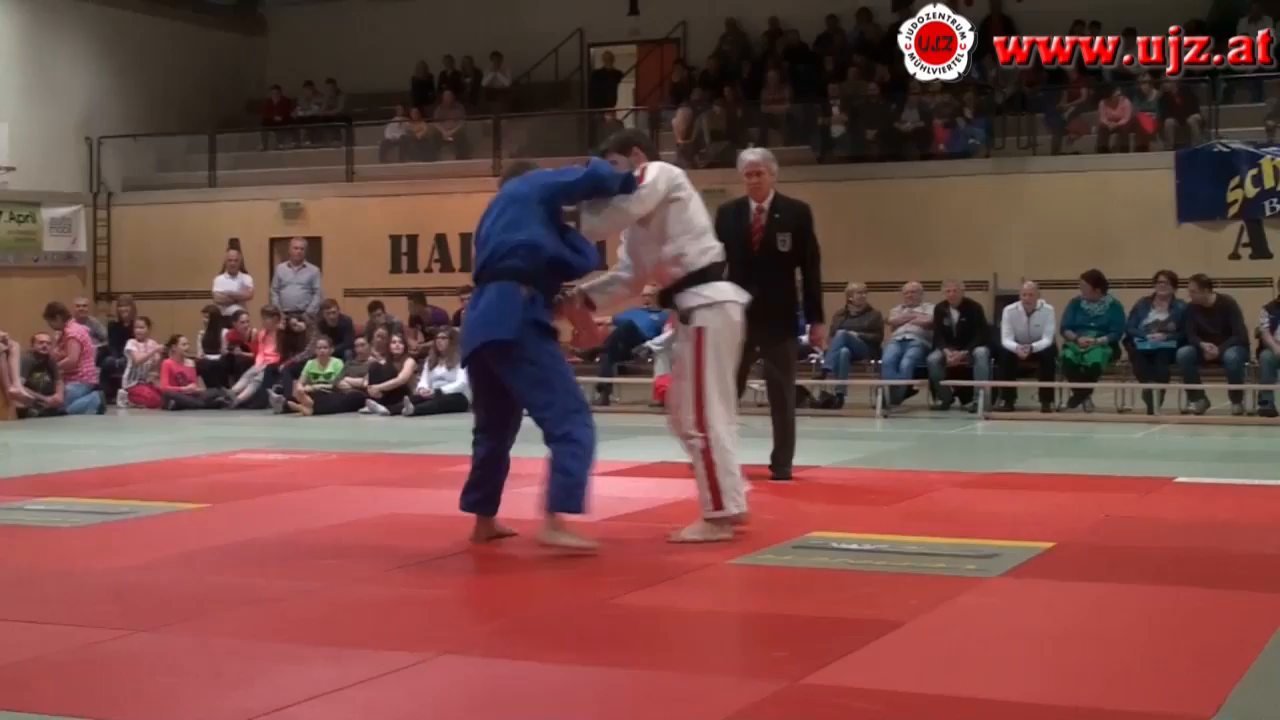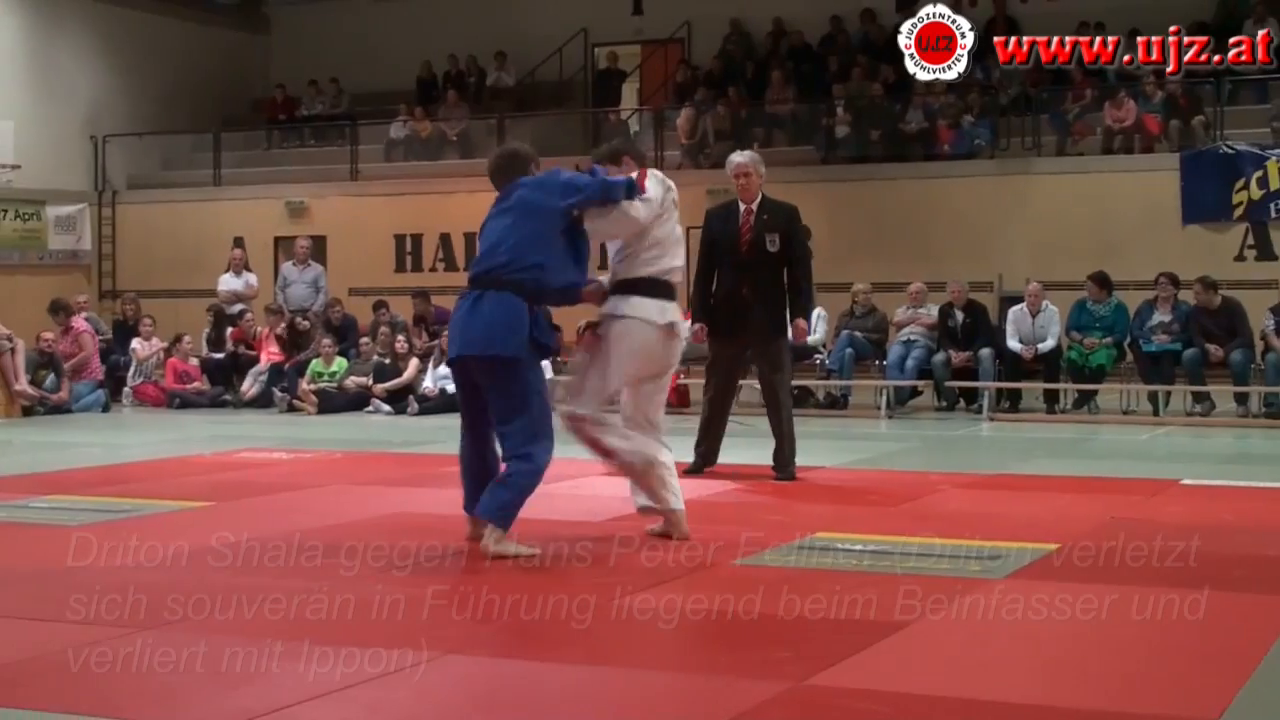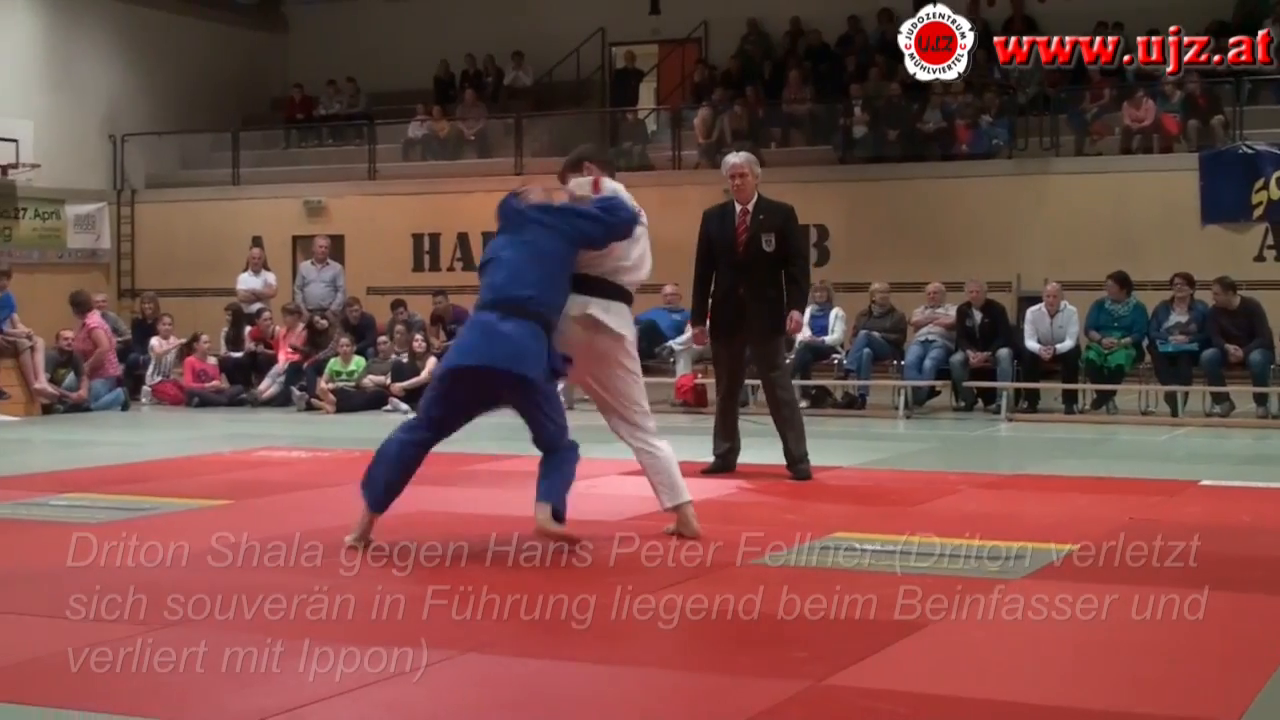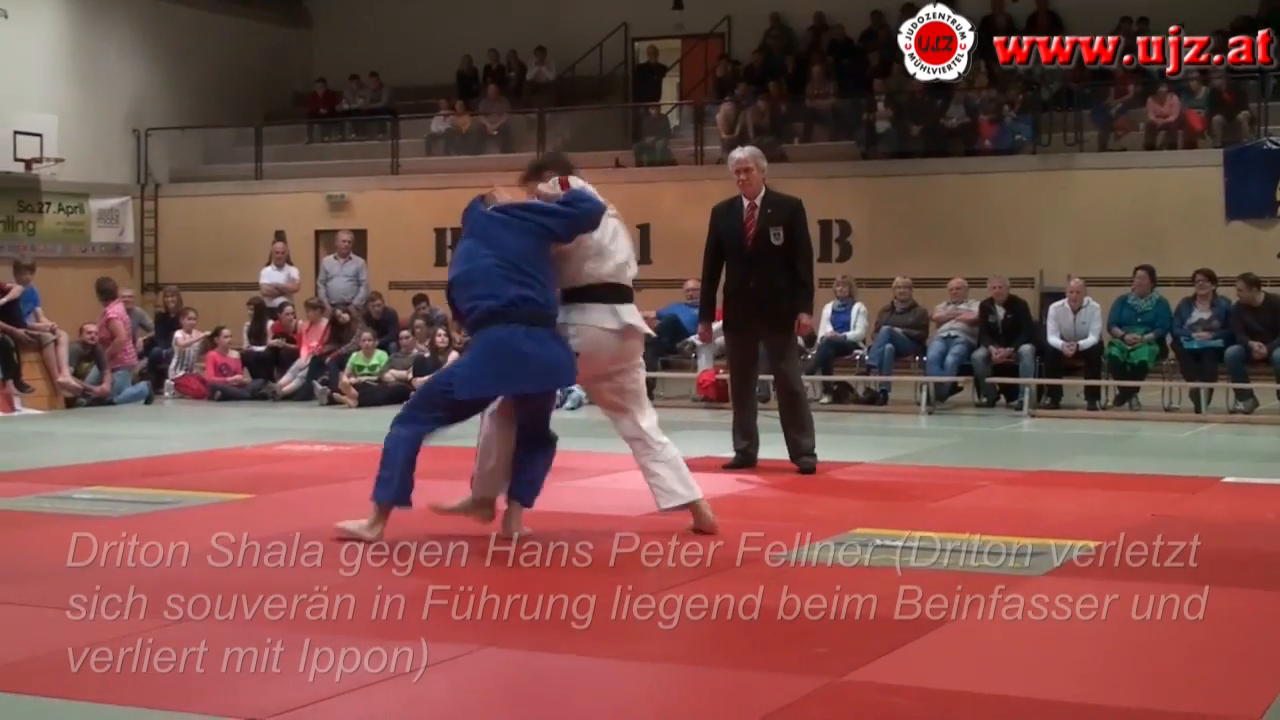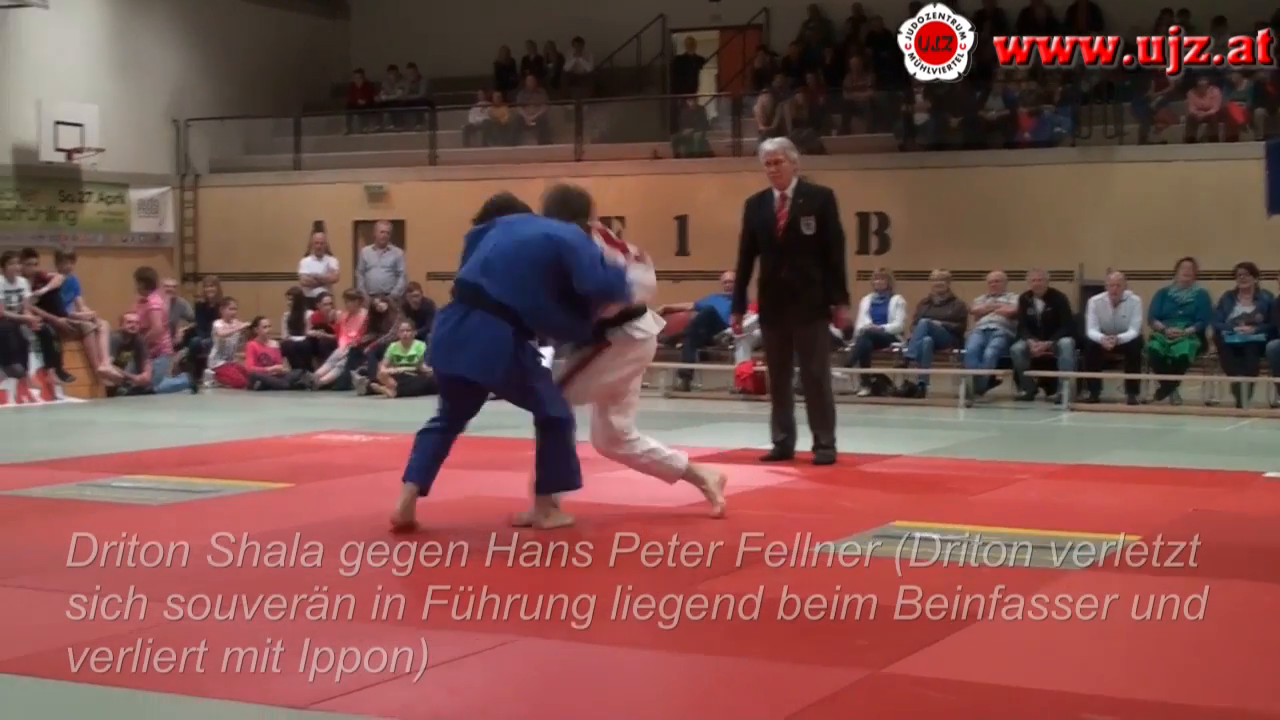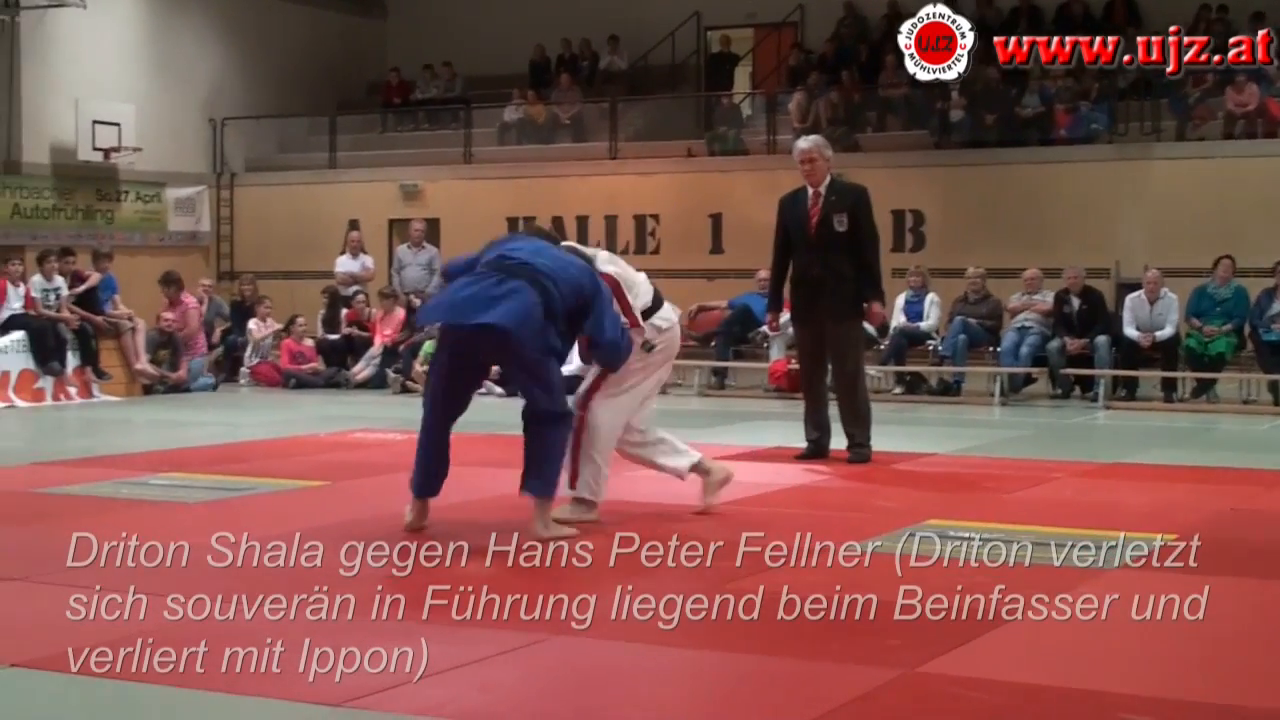
dt=0.2s
person 1, frame 1
left shoulder: (496, 214)
right shoulder: (531, 185)
right elbow: (595, 177)
right wrist: (628, 180)
left hip: (481, 319)
right hip: (514, 317)
left knee: (494, 429)
right knee: (570, 422)
left ankle: (482, 520)
right ankle: (555, 523)
person 1, frame 2
left shoulder: (500, 215)
right shoulder: (545, 187)
right elbow: (608, 189)
left wrist: (578, 292)
right wrist: (630, 183)
left hip: (470, 323)
right hip: (508, 325)
left knee: (478, 428)
right knee: (529, 441)
left ankle: (479, 521)
right ankle: (496, 534)
person 1, frame 3
left shoulder: (497, 248)
right shoulder: (552, 222)
right elbow: (624, 220)
left hip: (481, 345)
right hip: (526, 347)
left knee: (420, 432)
right knee: (558, 445)
left ankle: (366, 523)
right ankle: (546, 513)
person 1, frame 4
left shoulder: (465, 254)
right shoulder: (520, 221)
right elbow: (589, 210)
left hip: (488, 355)
right hip: (539, 355)
left knee: (410, 424)
right knee: (537, 437)
left ankle: (375, 521)
right ankle: (512, 520)
person 1, frame 5
left shoulder: (506, 222)
right shoulder: (572, 240)
right elbow: (604, 286)
right wrist: (621, 280)
left hip: (452, 333)
right hip: (497, 344)
left knee: (448, 419)
right knee: (554, 415)
left ankle: (407, 502)
right ankle: (546, 508)
person 1, frame 6
left shoulder: (514, 244)
right shoulder: (590, 279)
left elbow: (452, 271)
right elbow: (614, 351)
right wrist: (588, 340)
left hip: (462, 306)
right hip: (520, 317)
left knee: (439, 408)
right knee: (549, 417)
left ankle: (418, 510)
right ankle: (541, 519)
person 2, frame 1
left shoulder: (660, 175)
right shoulder: (653, 194)
left elbow: (605, 220)
right elbow: (626, 272)
right wrist: (583, 296)
left hip: (708, 306)
right hip: (700, 308)
left knee: (701, 416)
right knee: (689, 414)
left ankle: (722, 514)
right ankle: (728, 505)
person 2, frame 2
left shoulder: (651, 181)
right shoulder: (652, 197)
left elbow: (620, 218)
left hip: (637, 319)
right hip: (662, 325)
left knee: (584, 413)
right knee: (643, 426)
left ankle: (661, 496)
right ankle: (673, 512)
person 2, frame 3
left shoulder: (598, 187)
right shoulder: (634, 213)
left hip: (572, 313)
right hip: (613, 323)
right knee: (637, 425)
right ankle: (682, 512)
person 2, frame 4
left shoulder: (566, 193)
right shoulder: (608, 214)
left hip: (586, 323)
right hip: (625, 327)
left knee: (508, 407)
right knee: (639, 427)
left ankle: (483, 499)
right ankle: (695, 507)
person 2, frame 5
left shoulder: (591, 240)
left elbow: (643, 282)
left hip: (626, 335)
right hip: (621, 335)
right knee: (613, 437)
right ankle: (702, 476)
person 2, frame 6
left shoulder: (601, 277)
left elbow: (632, 336)
left hip: (652, 332)
right hip: (644, 330)
left knee: (590, 403)
right knee: (630, 430)
left ankle: (585, 501)
right ankle: (709, 470)
person 3, frame 1
left shoulder: (796, 213)
right shoulder: (727, 213)
left elbow: (810, 267)
left wrist: (815, 318)
left hip: (778, 316)
left knee: (782, 392)
left ankle: (782, 461)
person 3, frame 2
left shoulder: (785, 215)
right shoulder: (716, 216)
left elbow: (800, 267)
right elbow: (704, 269)
left wrist: (801, 313)
right wrist: (698, 315)
left hip: (768, 317)
right hip: (726, 316)
left knee: (778, 391)
right knee: (716, 391)
left ankle: (784, 461)
right ankle: (705, 454)
person 3, frame 3
left shoulder: (780, 214)
right shoulder: (713, 217)
left elbow: (797, 264)
right elbow: (703, 271)
left wrist: (796, 306)
right wrist: (697, 317)
left hip: (766, 315)
right hip: (726, 315)
left knee: (779, 389)
right knee: (726, 390)
left ankle: (797, 460)
right ankle: (725, 455)
person 3, frame 4
left shoulder: (789, 208)
right shoulder: (722, 213)
left elbow: (802, 261)
right elbow: (711, 267)
left wrist: (804, 308)
right wrist: (705, 314)
left hip: (778, 309)
right hip: (737, 310)
left knee: (789, 382)
right knee: (740, 385)
left ankle: (803, 451)
right ankle: (745, 450)
person 3, frame 5
left shoulder: (820, 198)
right shoulder: (755, 205)
left elbow: (835, 252)
right elbow: (746, 258)
left wrist: (840, 300)
right wrist: (738, 305)
left hip: (811, 301)
right hip: (772, 302)
left knee: (816, 375)
right knee: (778, 377)
left ankle: (824, 444)
right ankle: (783, 443)
person 3, frame 6
left shoulder: (853, 196)
right shoulder: (788, 203)
left elbow: (868, 249)
right elbow: (781, 256)
left wrist: (874, 295)
right wrist: (774, 304)
left hip: (843, 299)
right hip: (804, 300)
left knee: (849, 374)
right knee: (810, 375)
left ankle: (859, 443)
right ankle: (817, 441)
